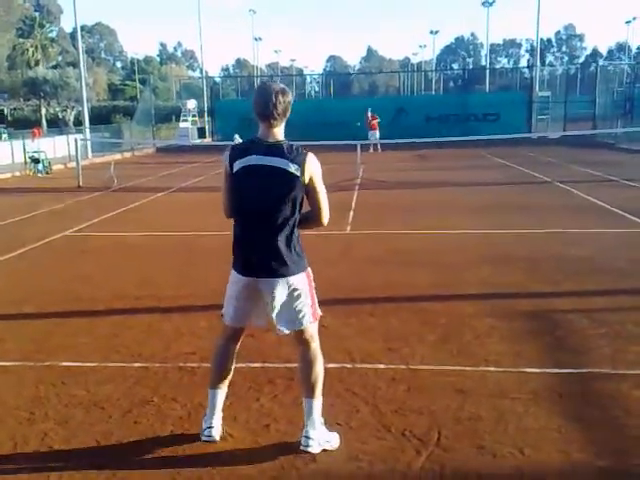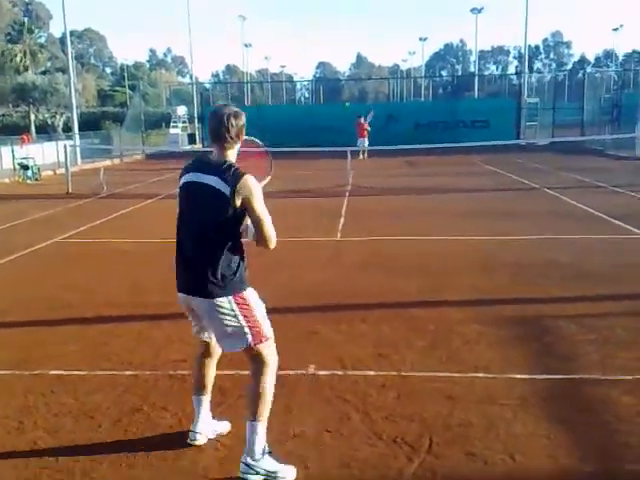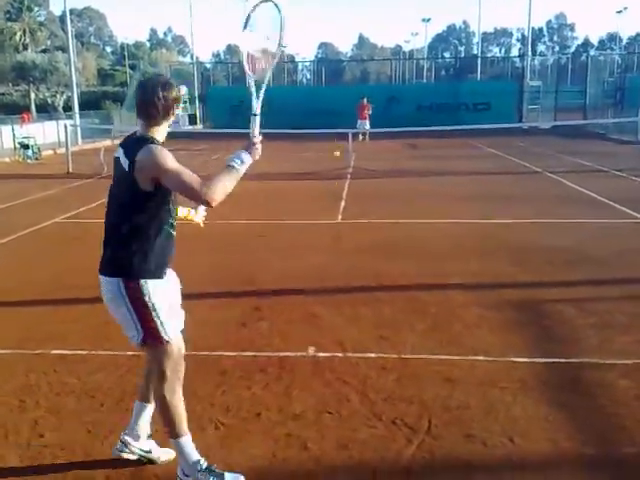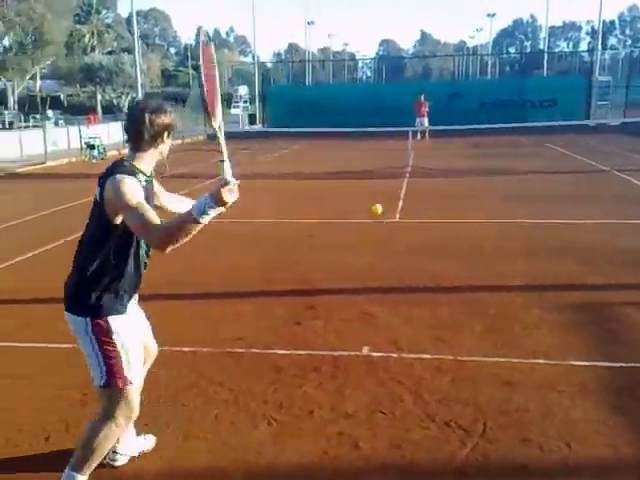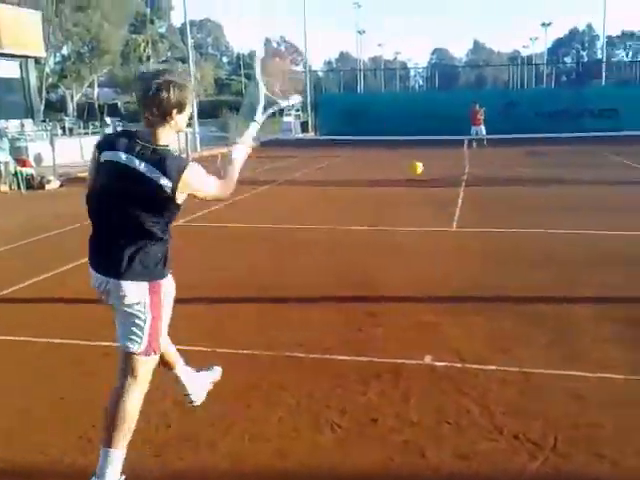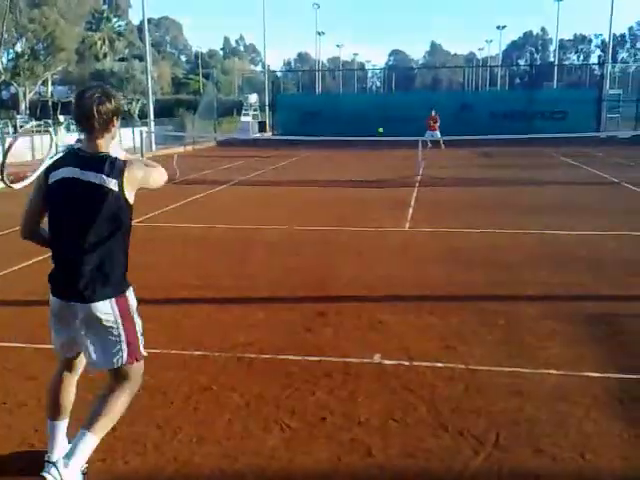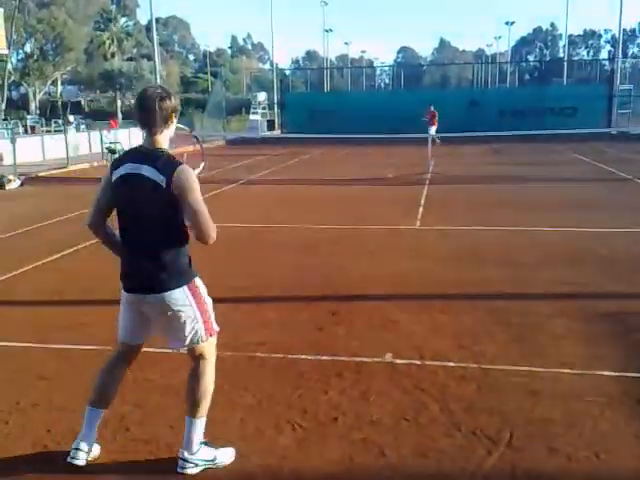
dt=0.4s
person 1, frame 1
left shoulder: (234, 156)
right shoulder: (305, 161)
left elbow: (229, 211)
right elbow: (321, 219)
left hip: (246, 268)
right hip: (287, 269)
left knee: (229, 337)
right knee: (309, 344)
left ankle: (211, 422)
right ankle: (313, 431)
person 1, frame 2
left shoulder: (188, 173)
right shoulder: (243, 182)
right elbow: (267, 241)
right wrist: (252, 229)
left hip: (188, 287)
right hip: (223, 290)
left knee: (211, 346)
right knee: (265, 360)
left ankle: (201, 423)
person 1, frame 3
left shoulder: (134, 147)
right shoulder: (152, 154)
right elbow: (208, 196)
left wrist: (180, 211)
right wrist: (244, 157)
left hip: (150, 272)
right hip: (132, 278)
left knee: (168, 354)
right knee: (170, 364)
left ankle: (133, 438)
person 1, frame 4
left shoulder: (140, 177)
right shoulder: (122, 184)
left elbow: (175, 208)
right elbow: (158, 238)
left wrist: (209, 198)
right wrist: (211, 205)
left hip: (114, 298)
right hip: (96, 309)
left knee: (146, 355)
right knee: (124, 403)
left ankle: (120, 444)
person 1, frame 5
left shoulder: (109, 144)
right shoulder: (181, 172)
left elbow: (93, 200)
right elbow: (225, 186)
right wrist: (239, 154)
left hip: (104, 269)
right hip: (140, 278)
left knee: (155, 328)
right knee: (136, 374)
left ankle: (193, 381)
person 1, frame 6
left shoulder: (54, 168)
right shoulder: (125, 174)
left elbow: (28, 229)
right elbow: (160, 173)
left hip: (63, 290)
right hip: (105, 294)
left knee: (69, 363)
right knee: (128, 377)
person 1, frame 7
left shoulder: (120, 166)
right shoulder: (178, 172)
left elbow: (96, 223)
right elbow: (205, 235)
right wrist: (207, 226)
left hip: (134, 283)
right hip: (174, 283)
left knee: (125, 354)
right knee: (204, 355)
left ankle: (83, 444)
right ankle: (192, 451)
